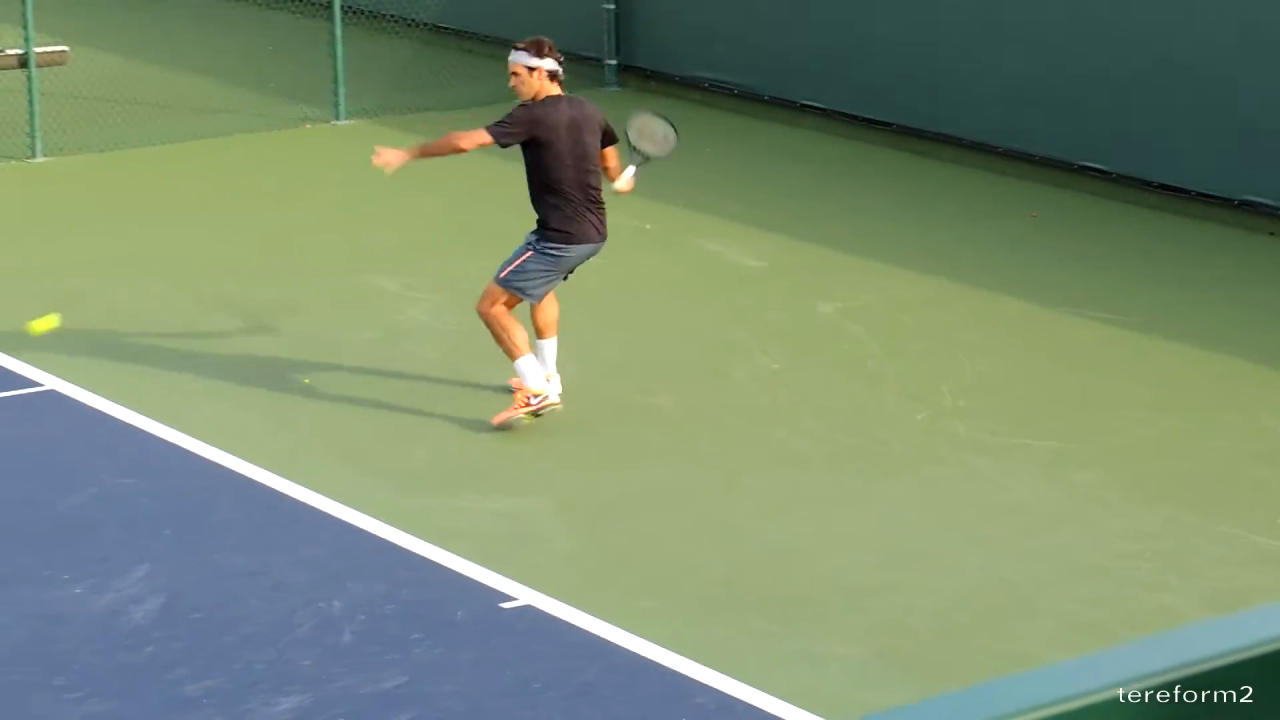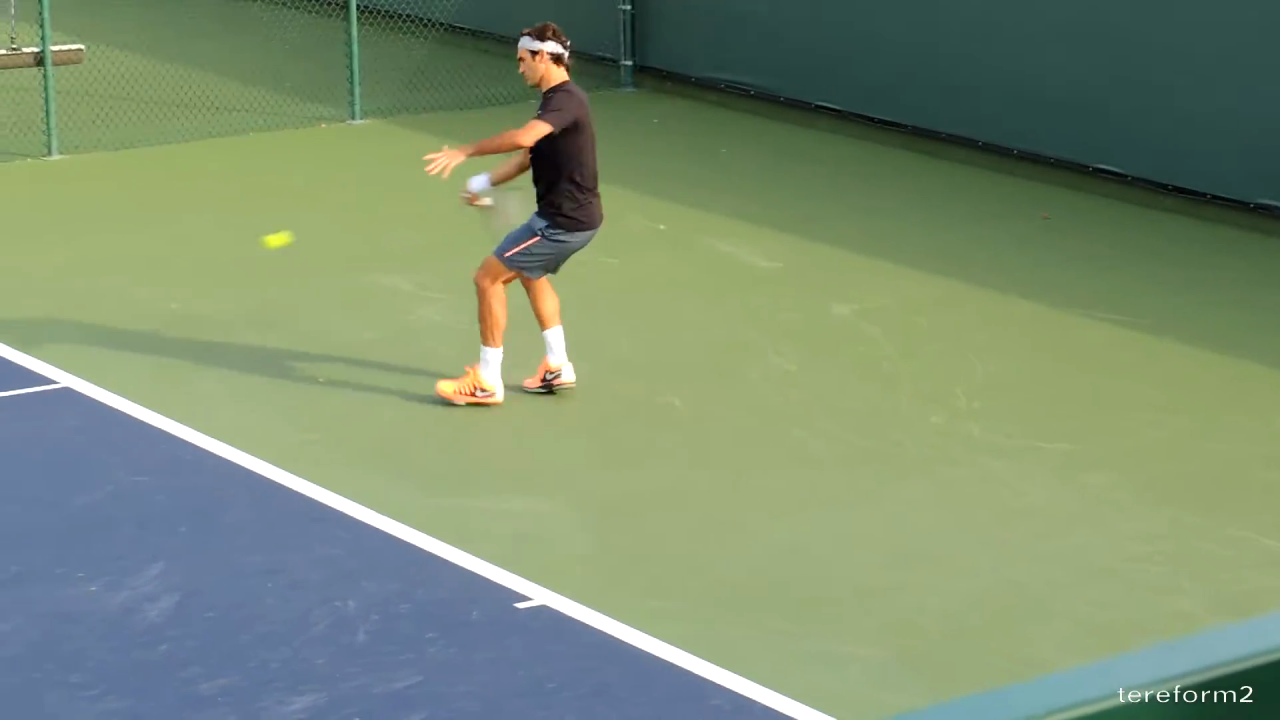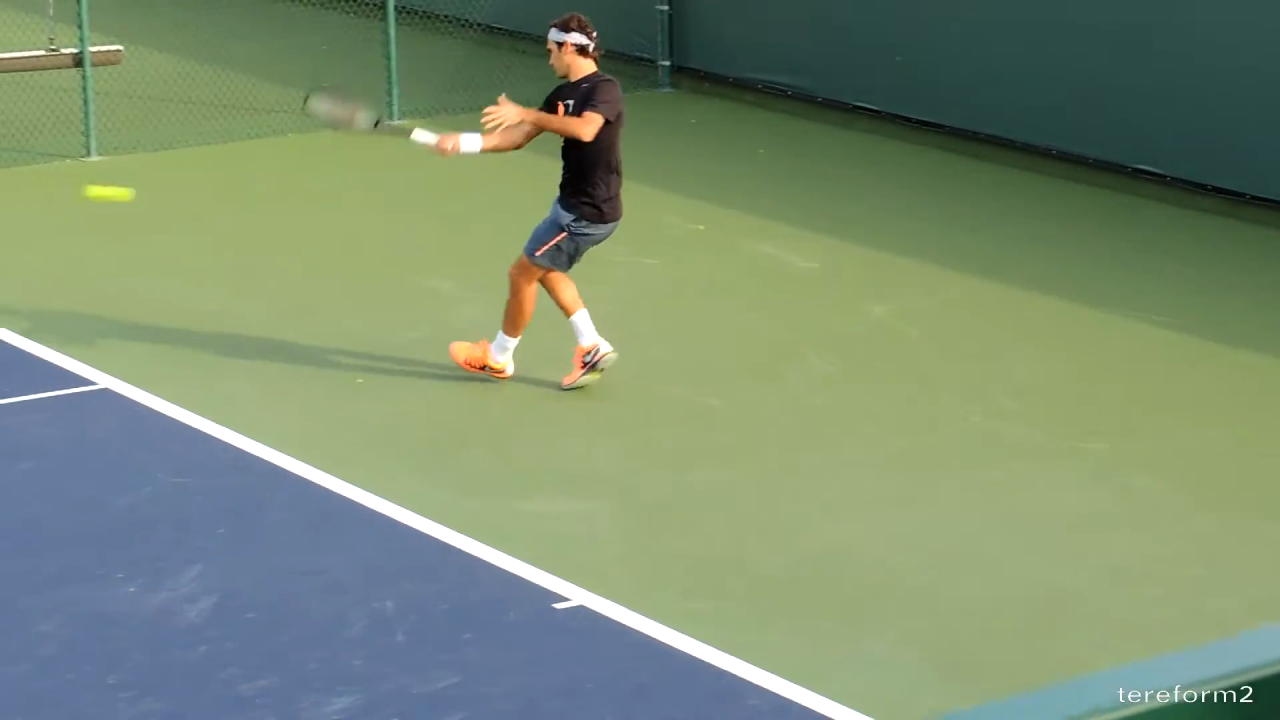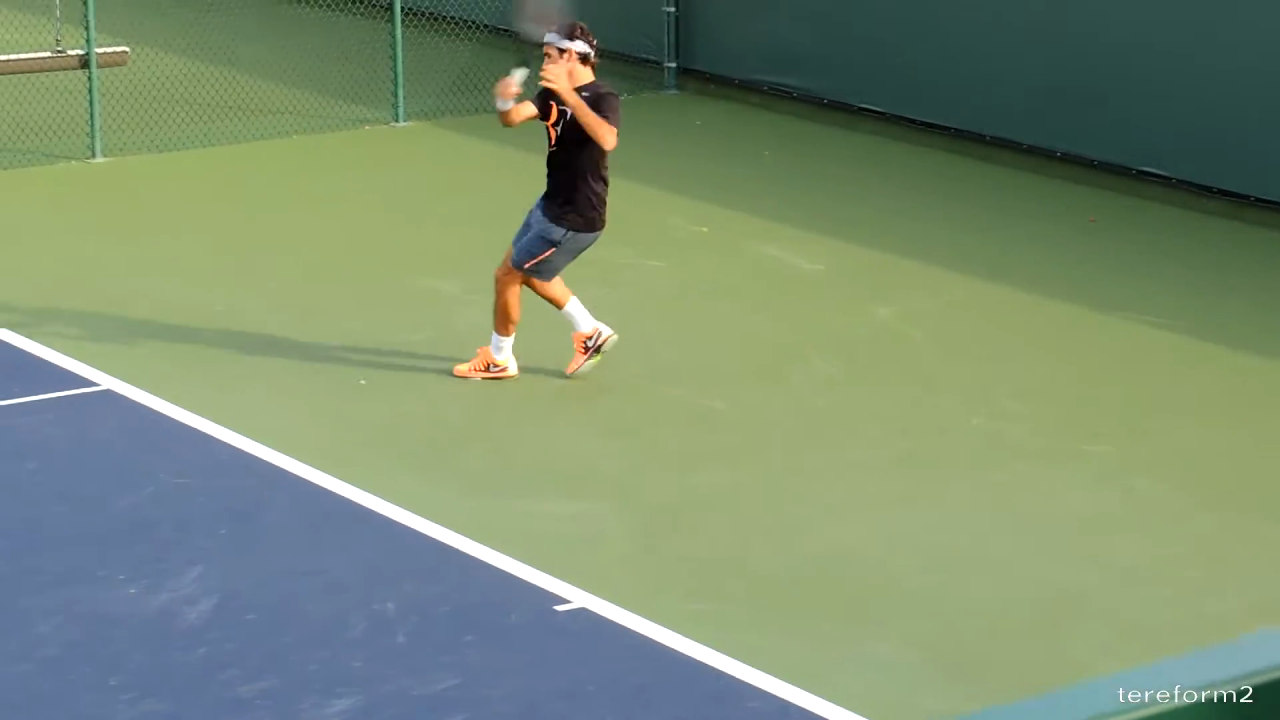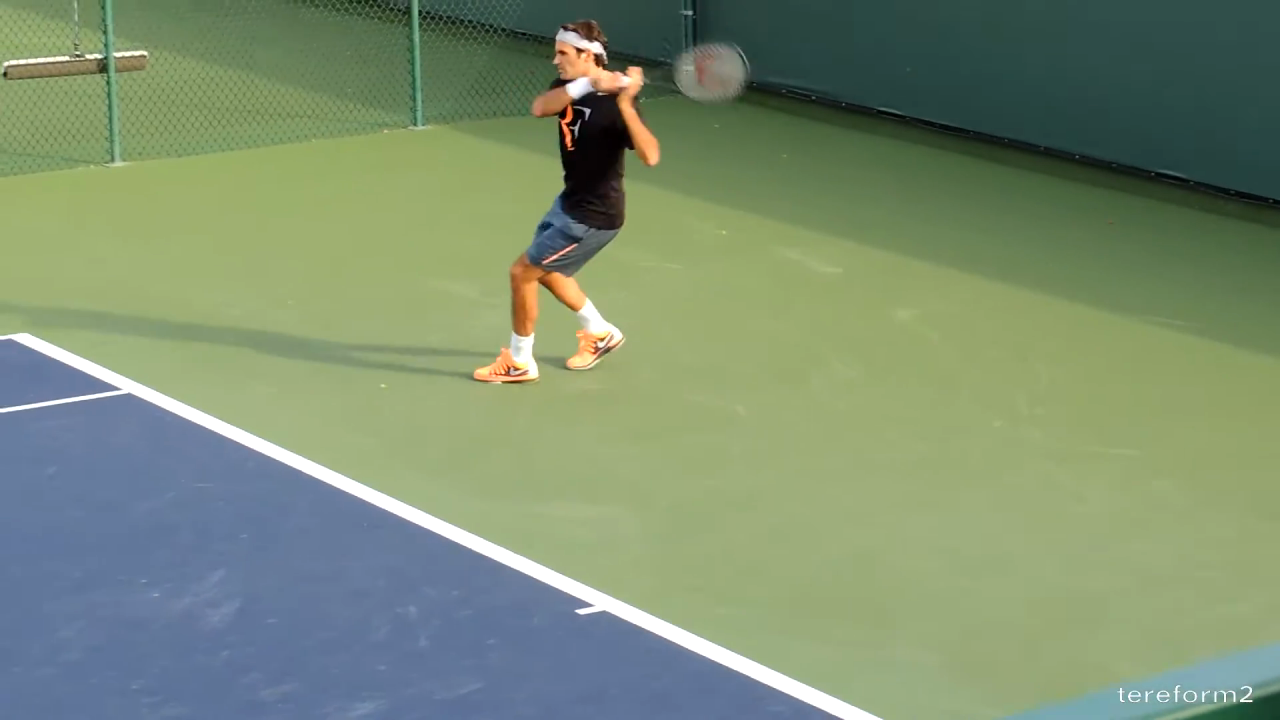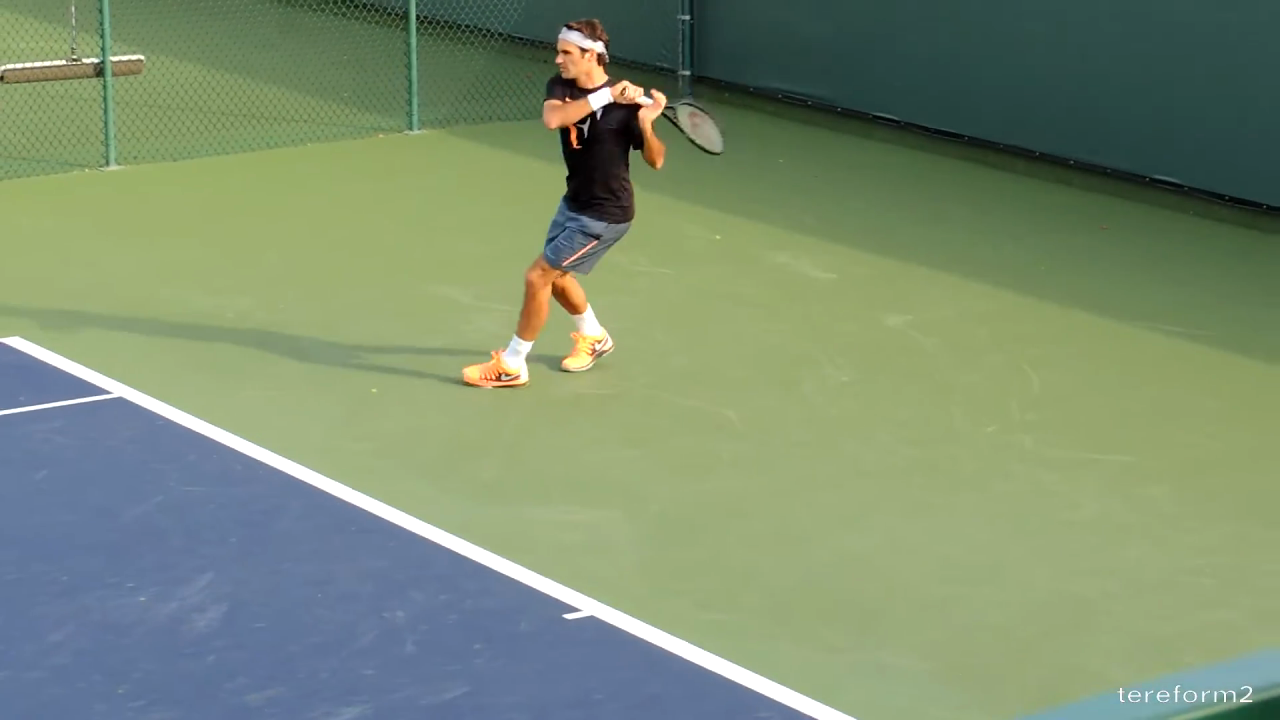
dt=0.1s
person 1, frame 1
left shoulder: (533, 115)
right shoulder: (587, 109)
left elbow: (466, 142)
right elbow: (611, 160)
left wrist: (410, 153)
right wrist: (620, 179)
left hip: (561, 238)
right hip: (592, 233)
left knee: (491, 306)
right knee: (537, 288)
left ankle: (536, 385)
right ankle: (545, 378)
person 1, frame 2
left shoulder: (563, 99)
right shoulder: (560, 99)
left elbow: (525, 137)
right elbow: (530, 156)
left wrist: (464, 152)
right wrist: (486, 181)
left hip: (563, 222)
right hip: (580, 218)
left knee: (487, 278)
right knee: (533, 275)
left ankle: (486, 382)
right ankle: (556, 367)
person 1, frame 3
left shoulder: (606, 88)
right shoulder: (563, 92)
left elbow: (584, 131)
right elbow: (519, 137)
left wrist: (528, 114)
right wrist: (468, 142)
left hip: (589, 214)
right hip: (572, 203)
left knee: (525, 274)
right knee: (548, 272)
left ankle: (497, 357)
right ankle: (592, 349)
person 1, frame 4
left shoulder: (605, 99)
right shoulder: (552, 93)
left elbow: (607, 142)
right elbow: (512, 119)
left wrist: (568, 94)
right wrist: (504, 100)
left hip: (572, 219)
right hip: (552, 204)
left knee: (507, 277)
right knee: (528, 272)
left ankle: (499, 358)
right ankle: (590, 332)
person 1, frame 5
left shoulder: (619, 99)
right shoulder: (568, 85)
left elbow: (650, 157)
right elbow: (540, 108)
left wrist: (626, 107)
right wrist: (585, 85)
left hip: (593, 218)
right hip: (569, 202)
left knee: (522, 274)
right knee: (546, 272)
left ankle: (518, 361)
right ankle: (599, 333)
person 1, frame 6
left shoulder: (629, 102)
right shoulder: (559, 85)
left elbow: (656, 161)
right elbow: (551, 120)
left wrist: (647, 122)
right wrist: (606, 94)
left hip: (604, 215)
right hip: (575, 202)
left knee: (537, 278)
right knee: (553, 275)
left ankle: (511, 365)
right ankle: (594, 337)
